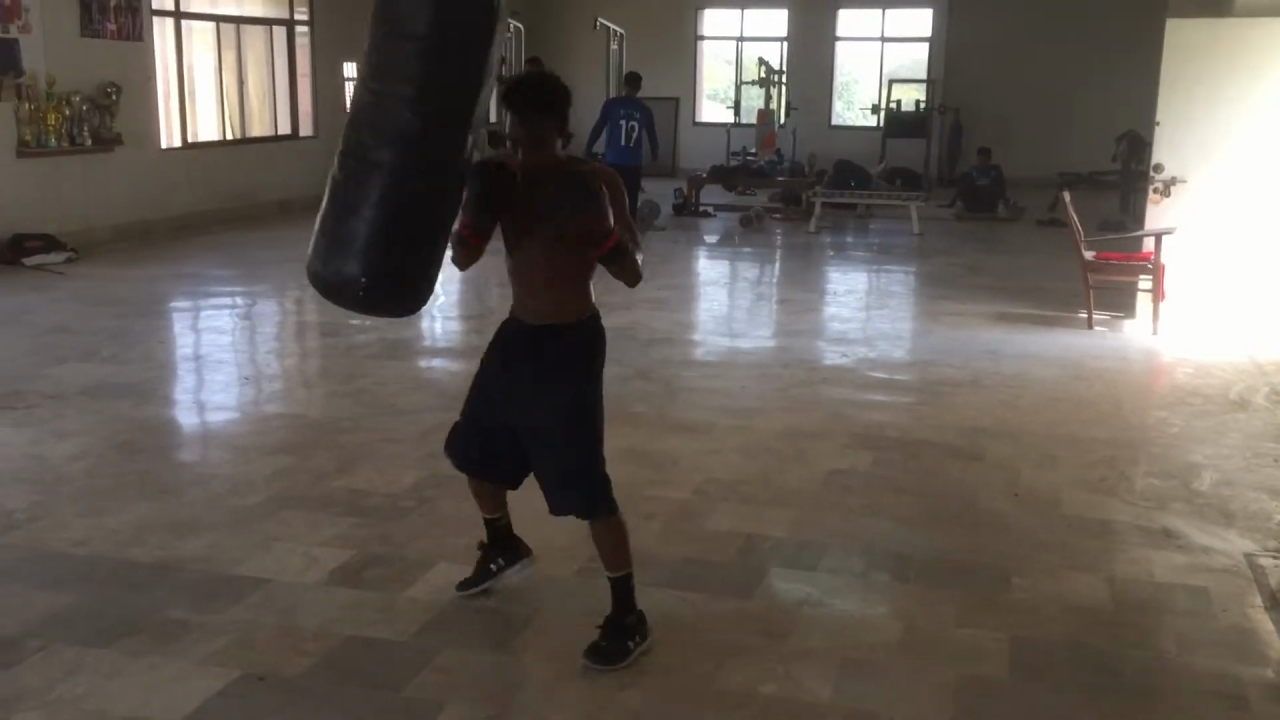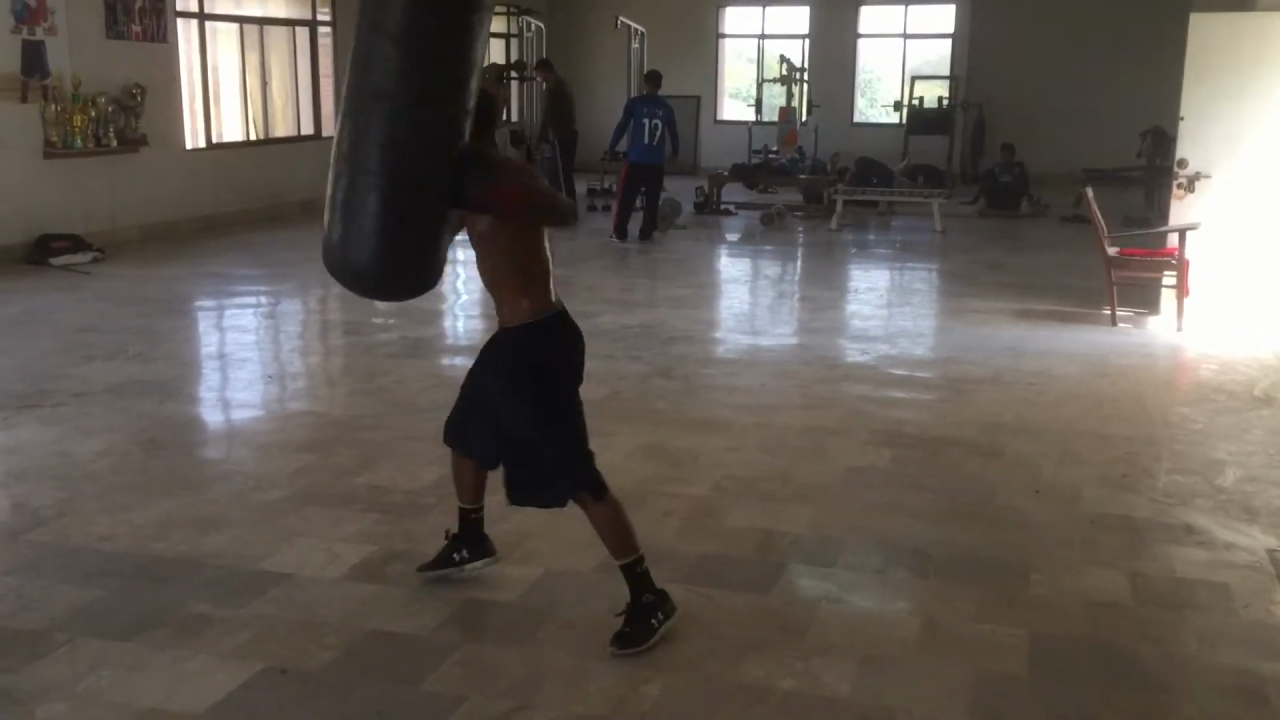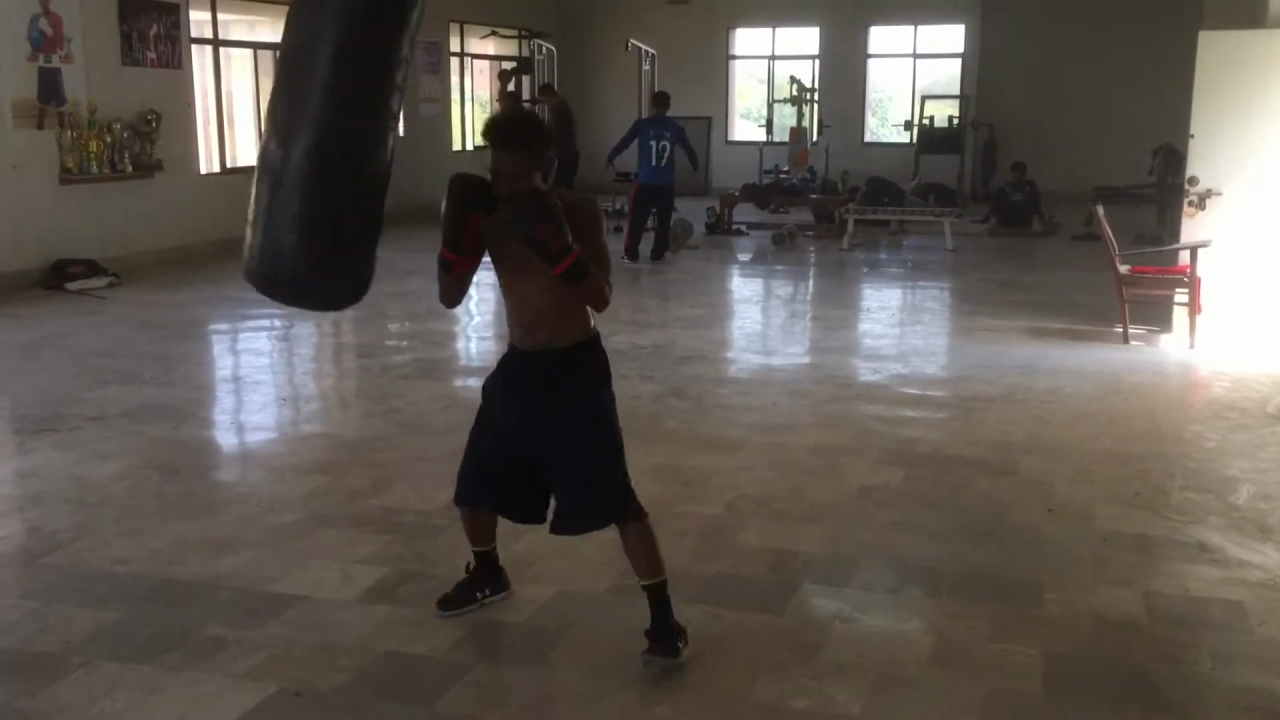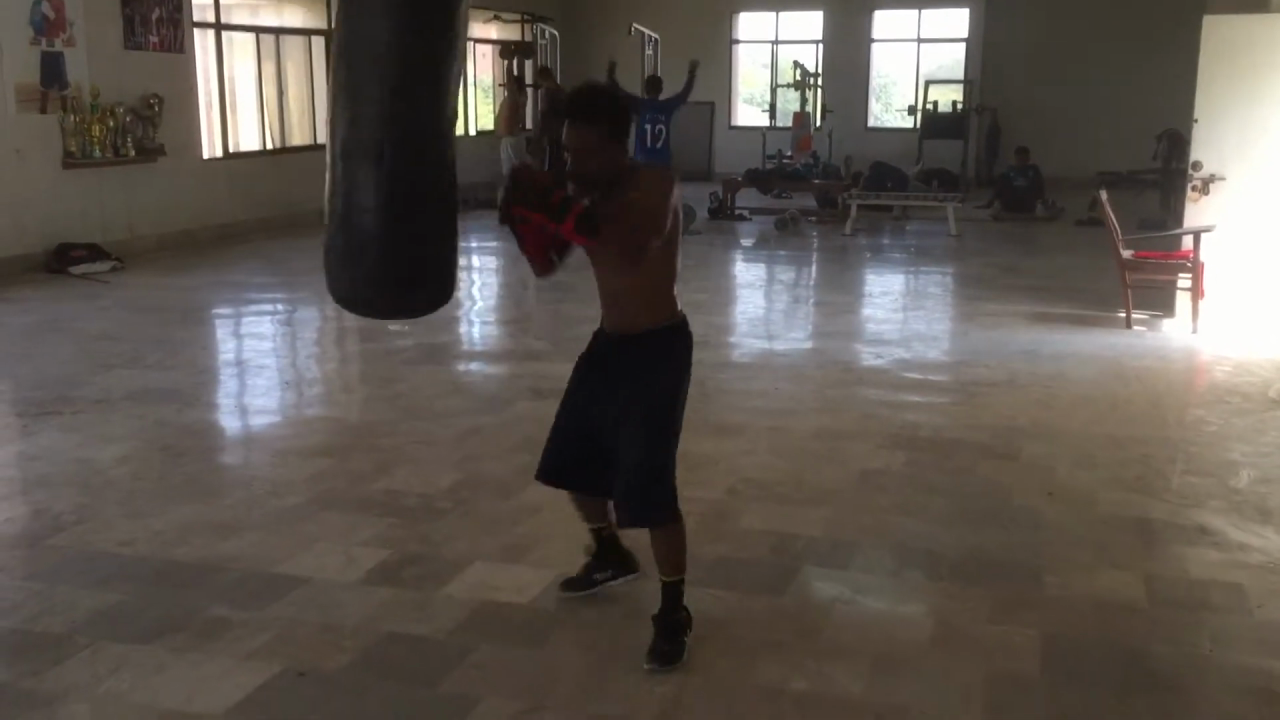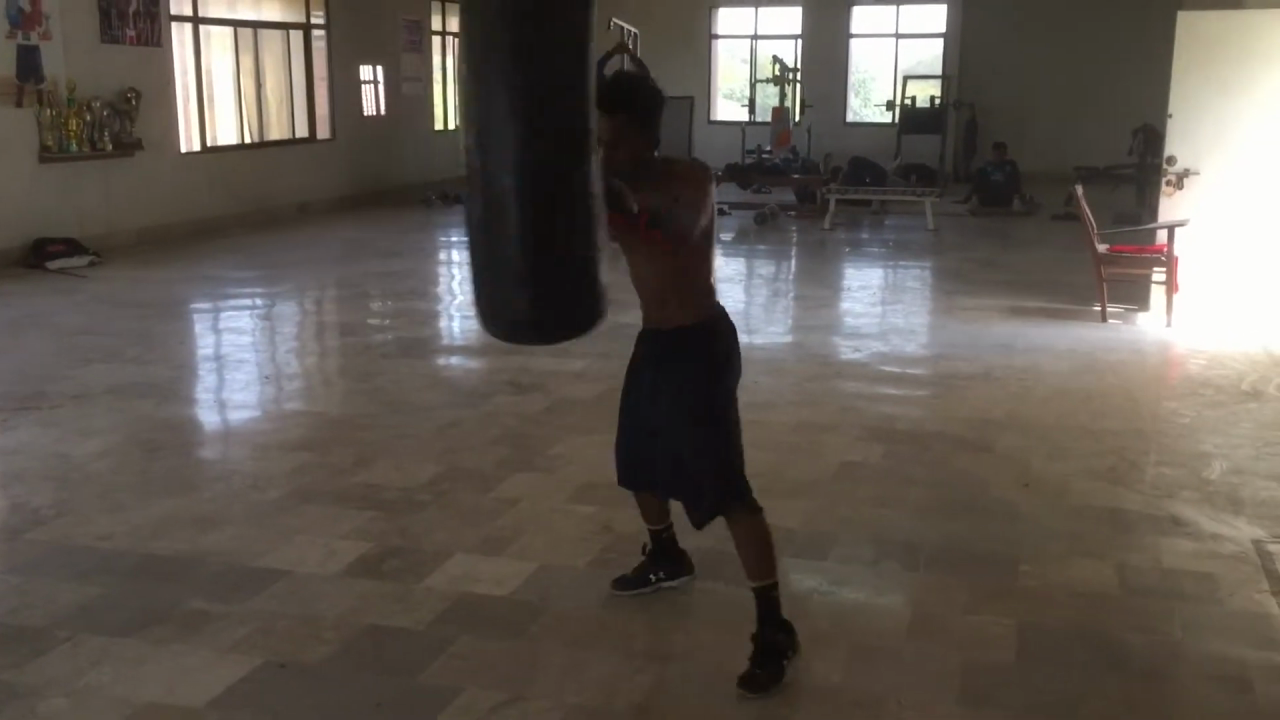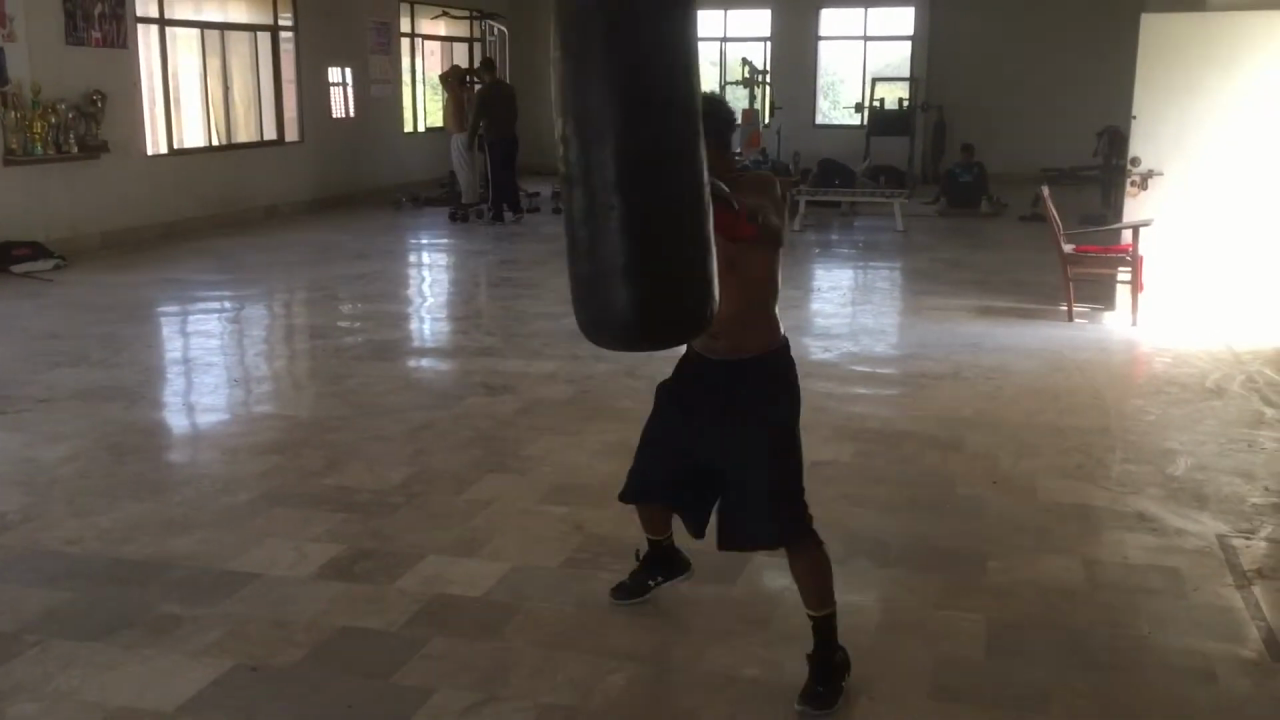
dt=0.4s
person 1, frame 1
left shoulder: (596, 182)
right shoulder: (501, 177)
left elbow: (632, 275)
right elbow: (462, 260)
left wrist: (600, 229)
right wrist: (477, 210)
left hip: (572, 343)
right hip: (516, 335)
left knee: (585, 485)
right knee: (473, 450)
left ankle: (627, 616)
right ankle: (503, 544)
person 1, frame 2
left shoulder: (510, 176)
right shoulder: (474, 182)
left elbow: (563, 212)
left wrist: (487, 193)
left hip: (541, 344)
right hip: (511, 338)
left knee: (572, 474)
right knee: (466, 433)
left ankle: (647, 597)
right ankle: (471, 539)
person 1, frame 3
left shoulder: (578, 211)
right shoulder: (485, 215)
left elbow: (601, 298)
right elbow: (449, 298)
left wrist: (559, 244)
right wrist: (456, 232)
left hip: (576, 366)
right hip: (517, 366)
left knee: (613, 496)
right knee: (475, 485)
left ankle: (665, 622)
right ankle: (487, 575)
person 1, frame 4
left shoulder: (656, 185)
right shoulder: (582, 188)
left elbow: (635, 248)
right elbow: (545, 266)
left wrist: (552, 207)
right wrist: (533, 211)
left hip: (659, 348)
right hip: (608, 342)
left knee: (650, 489)
right knee: (567, 459)
left ankle: (673, 612)
right ankle: (610, 555)
person 1, frame 5
left shoulder: (690, 176)
right shoulder: (621, 182)
left elbow: (685, 230)
left wrist: (620, 197)
left hip: (702, 342)
right hip: (655, 340)
left knee: (723, 484)
right knee: (639, 462)
left ankle: (773, 627)
right ankle: (665, 557)
person 1, frame 6
left shoulder: (758, 190)
left elbow: (766, 225)
left wrist: (709, 193)
left hip: (761, 375)
right hip: (698, 367)
left knee: (784, 516)
right knee: (650, 478)
left ankle: (828, 652)
right ankle: (661, 558)
